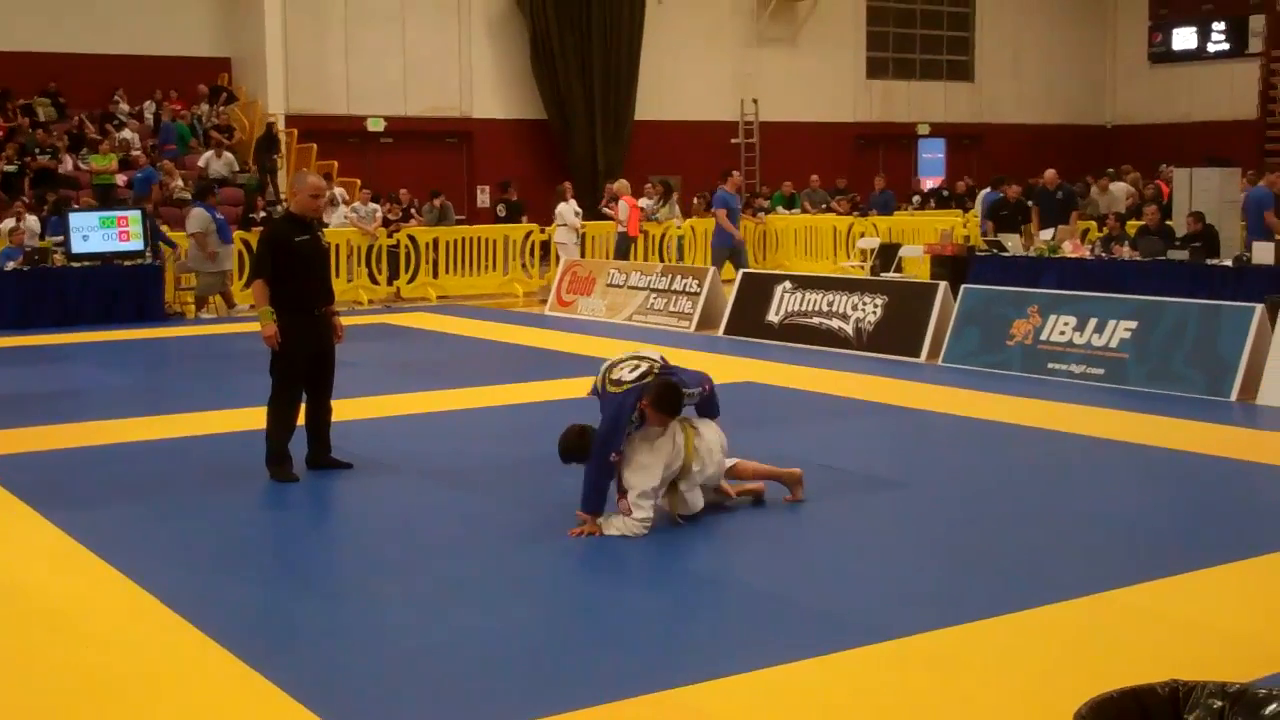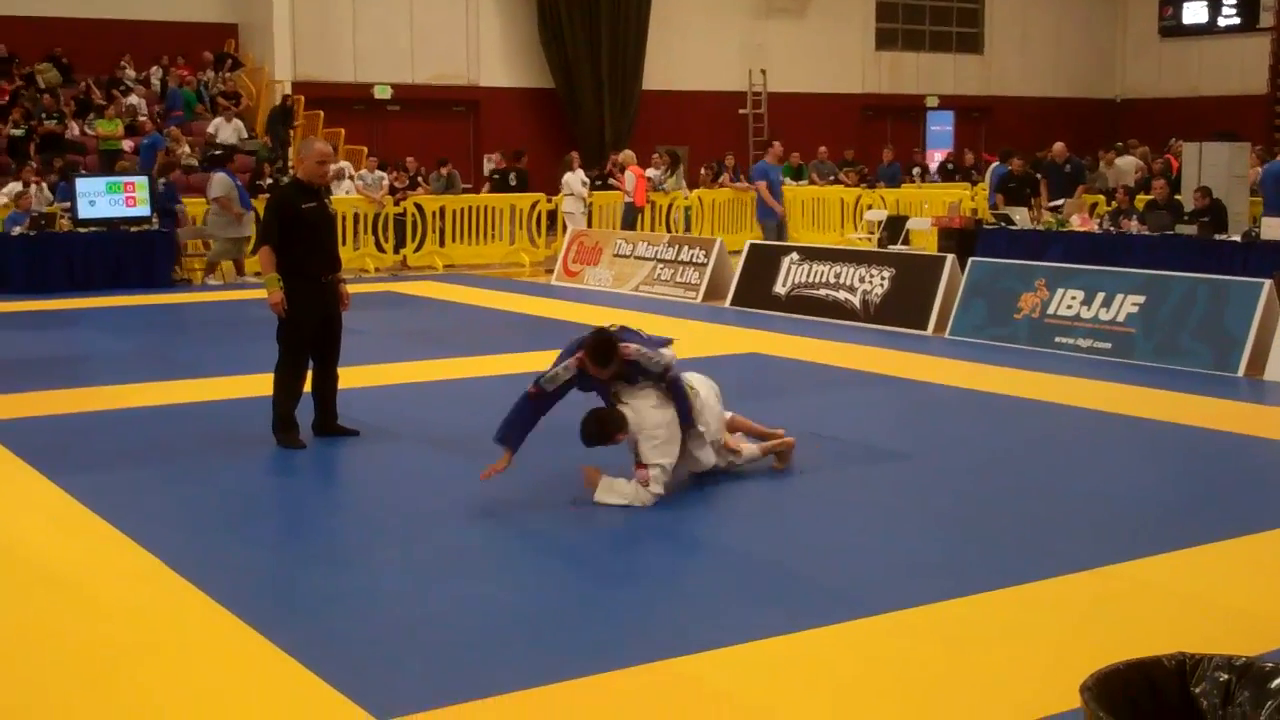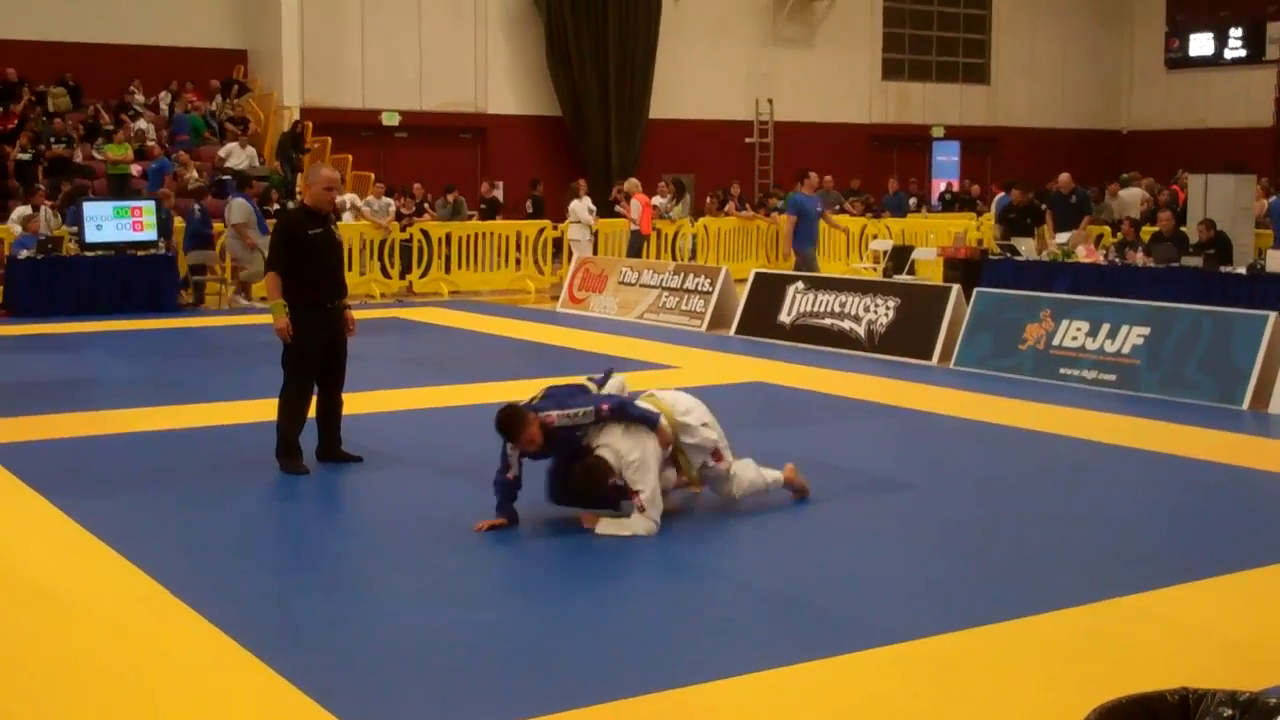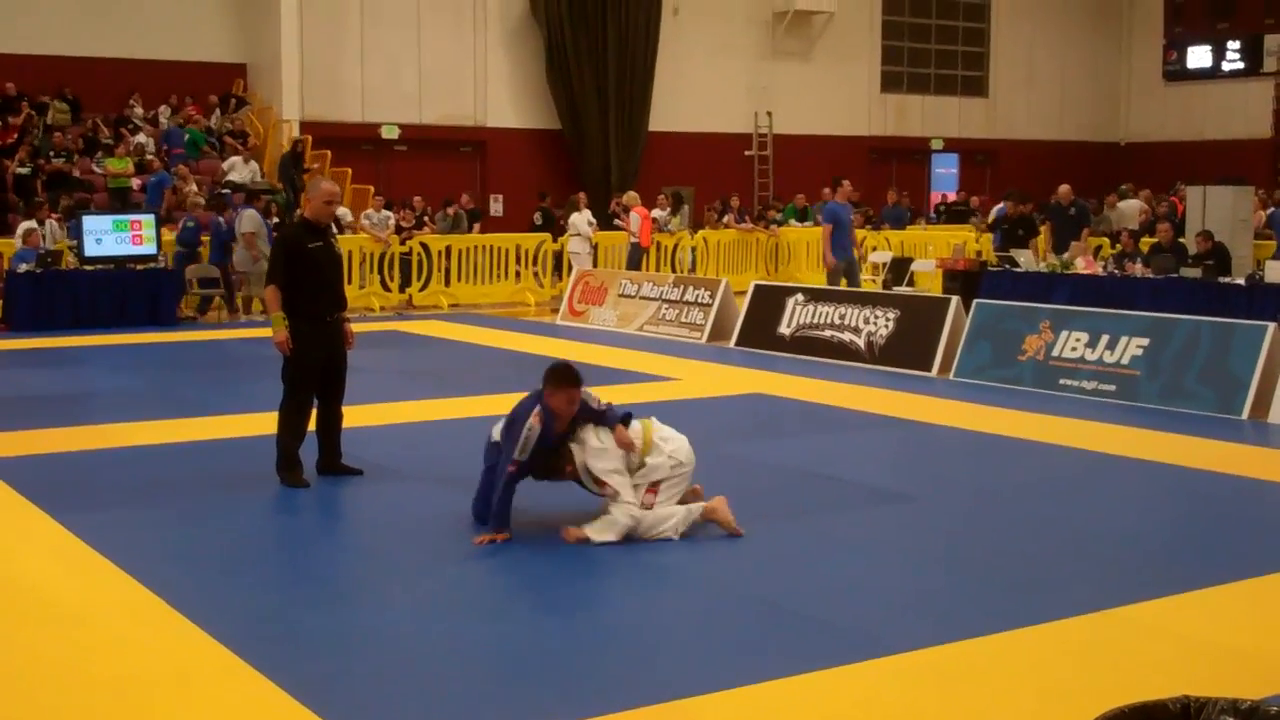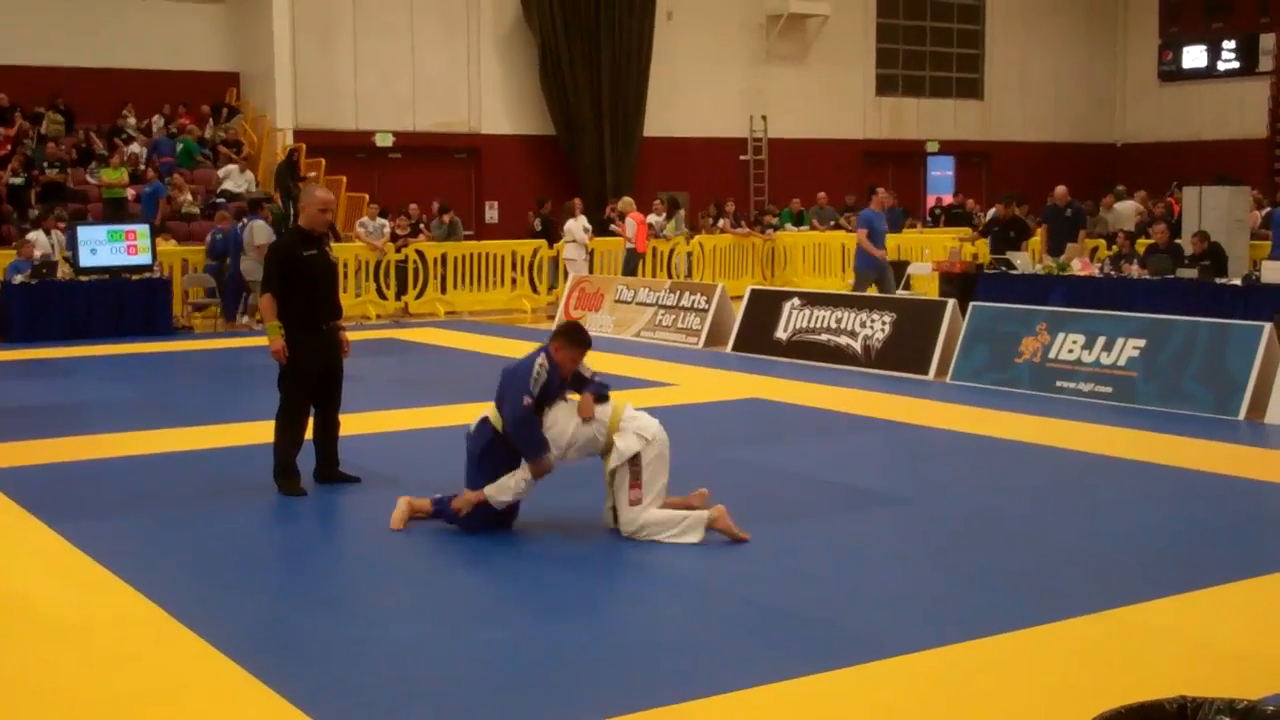
dt=0.3s
person 1, frame 1
left shoulder: (315, 229)
right shoulder: (276, 231)
right elbow: (259, 279)
left wrist: (332, 313)
right wrist: (266, 319)
left hip: (319, 322)
right hip: (290, 324)
left knee: (321, 392)
right knee: (286, 395)
left ankle: (320, 454)
right ankle: (278, 461)
person 1, frame 2
left shoulder: (323, 196)
right shoulder: (283, 198)
right elbow: (266, 246)
left wrist: (339, 281)
right wrist: (273, 286)
left hip: (326, 289)
right hip: (297, 292)
left knee: (328, 359)
right knee: (293, 362)
left ankle: (326, 421)
right ankle: (284, 427)
person 1, frame 3
left shoulder: (330, 222)
right shoulder: (290, 223)
right elbow: (273, 271)
left wrist: (344, 306)
right wrist: (279, 311)
left hip: (332, 315)
right hip: (303, 317)
left knee: (332, 385)
right knee: (298, 387)
left ankle: (330, 447)
right ankle: (288, 453)
person 1, frame 4
left shoulder: (329, 236)
right shoulder: (290, 237)
right elbow: (273, 285)
left wrist: (343, 319)
right wrist: (278, 324)
left hip: (331, 328)
right hip: (303, 330)
left knee: (332, 398)
right knee: (297, 400)
left ankle: (330, 460)
right ankle: (288, 466)
person 1, frame 5
left shoulder: (324, 243)
right shoulder: (284, 246)
right elbow: (268, 294)
left wrist: (338, 328)
right wrist: (274, 333)
left hip: (326, 336)
right hip: (298, 338)
left knee: (329, 406)
right knee: (294, 409)
left ankle: (328, 468)
right ankle: (286, 474)
person 2, frame 1
left shoulder: (632, 470)
left elbow: (638, 523)
left wrist: (599, 525)
left hip: (701, 456)
right hip: (698, 431)
left knee: (683, 506)
right knee: (725, 469)
left ankle: (748, 490)
right ankle: (789, 476)
person 2, frame 2
left shoulder: (652, 437)
right shoulder: (620, 401)
left elbow: (646, 494)
left wrist: (600, 484)
left hip: (700, 408)
right hip: (691, 383)
right knee: (720, 420)
left ankle: (778, 445)
right ankle: (772, 434)
person 2, frame 3
left shoulder: (636, 463)
right shoulder: (597, 443)
left elbow: (647, 524)
left wrist: (598, 523)
left hip: (688, 423)
left knee: (729, 483)
left ankle: (786, 477)
right ankle: (685, 477)
person 2, frame 4
left shoulder: (598, 462)
right shoulder: (571, 443)
left elbow: (629, 516)
left wrist: (585, 532)
left hip: (670, 456)
right hip: (659, 442)
left knee: (637, 522)
left ankle: (707, 509)
right ankle: (686, 496)
person 2, frame 5
left shoulder: (547, 433)
right shoulder: (550, 412)
left elbow: (523, 479)
left wrist: (477, 496)
left hip: (638, 439)
right hip: (641, 432)
left knee: (635, 524)
right knee: (619, 514)
left ankle: (711, 516)
right ankle: (692, 502)
person 3, frame 1
left shoulder: (684, 386)
right shoulder: (620, 411)
left elbow: (705, 385)
right elbow: (601, 464)
left wrist: (706, 420)
right wrist: (592, 515)
person 3, frame 2
left shoulder: (637, 353)
right shoulder: (571, 365)
left elbow: (673, 383)
right elbow: (533, 400)
left wrist: (687, 422)
right wrist: (508, 450)
person 3, frame 3
left shoulder: (558, 415)
right shoulder: (513, 446)
left elbow: (614, 405)
right elbow: (507, 479)
left wrist: (657, 427)
right wrist: (504, 513)
right knee: (561, 491)
person 3, frame 4
left shoulder: (576, 397)
right shoulder: (530, 423)
left elbow: (602, 411)
right elbow: (508, 476)
left wrist: (618, 428)
right wrist: (498, 526)
right hip: (506, 447)
right knee: (483, 513)
person 3, frame 5
left shoulder: (566, 367)
right shoulder: (537, 367)
left elbow: (596, 384)
right elbow: (519, 416)
left wrist: (589, 396)
right wrist: (538, 457)
left hip: (514, 444)
right hip: (492, 441)
left knee: (500, 521)
right knee: (478, 520)
right ankle: (417, 505)
